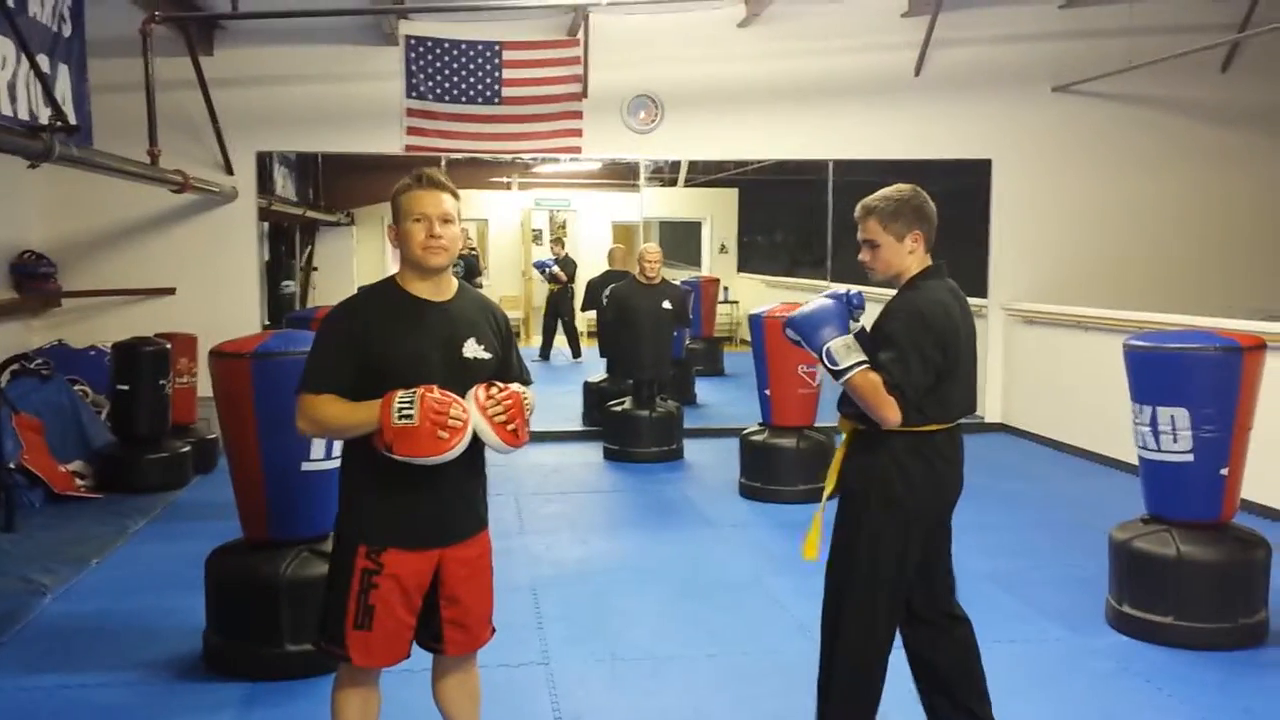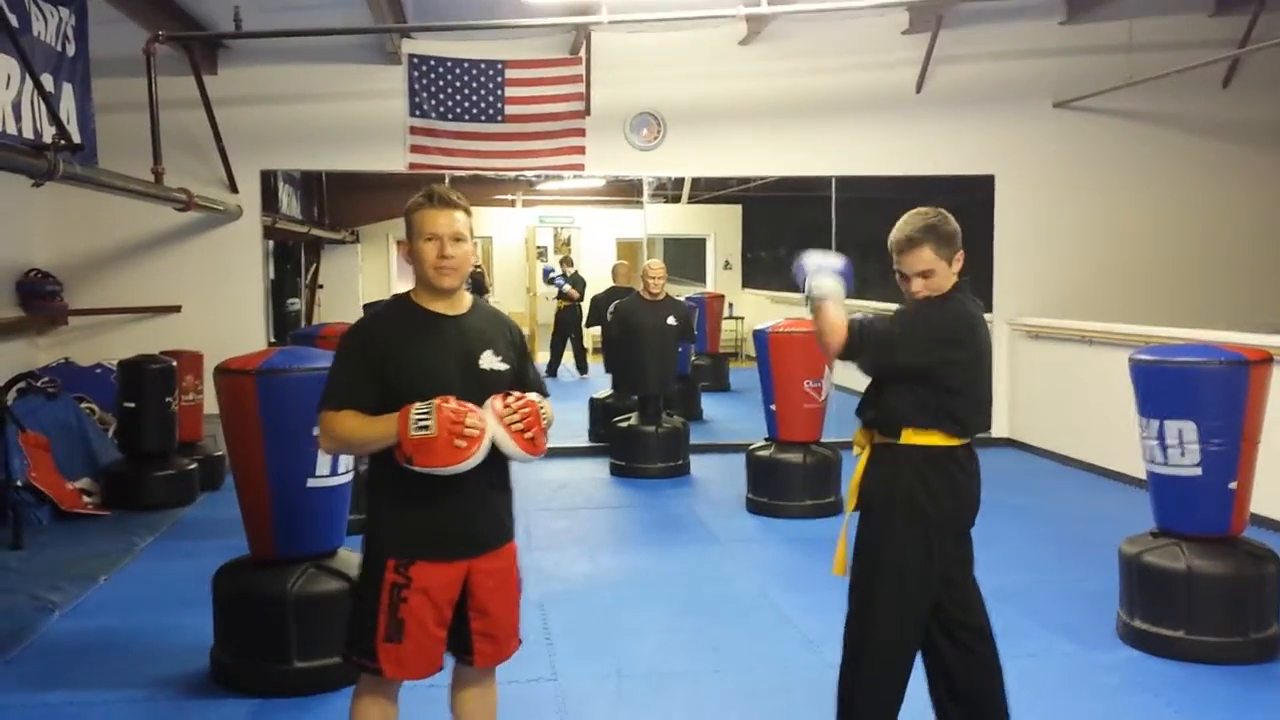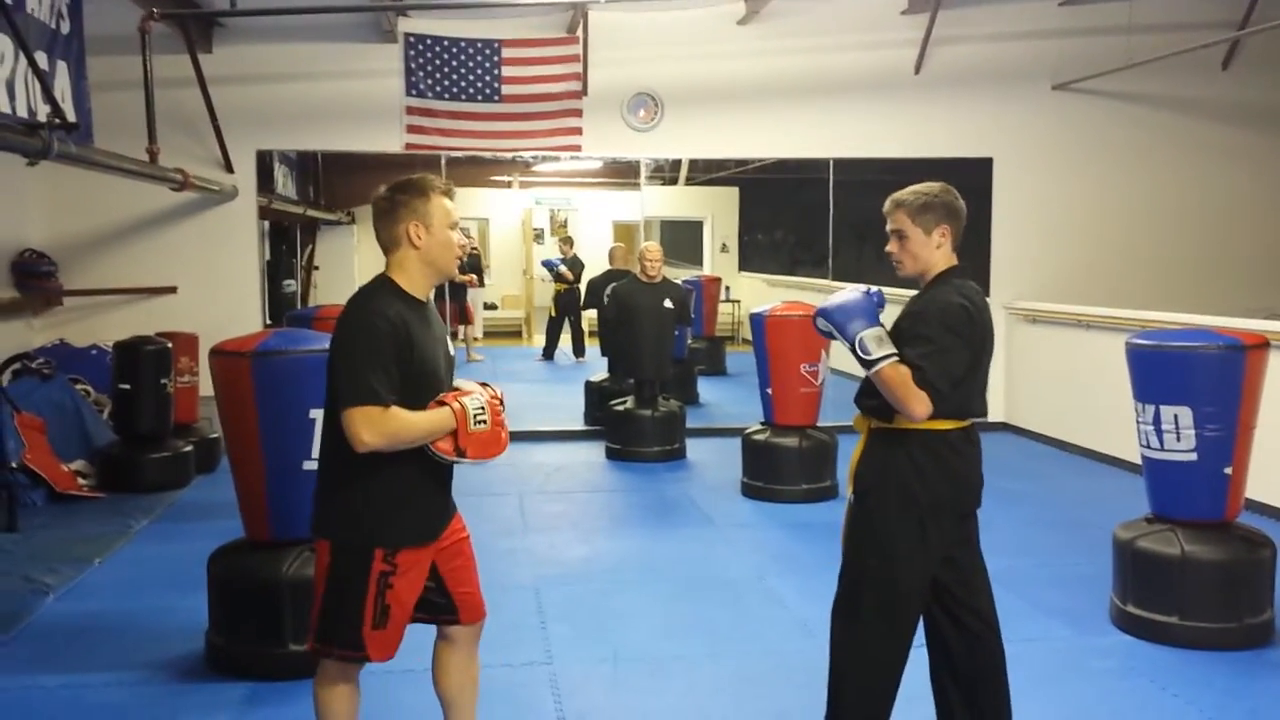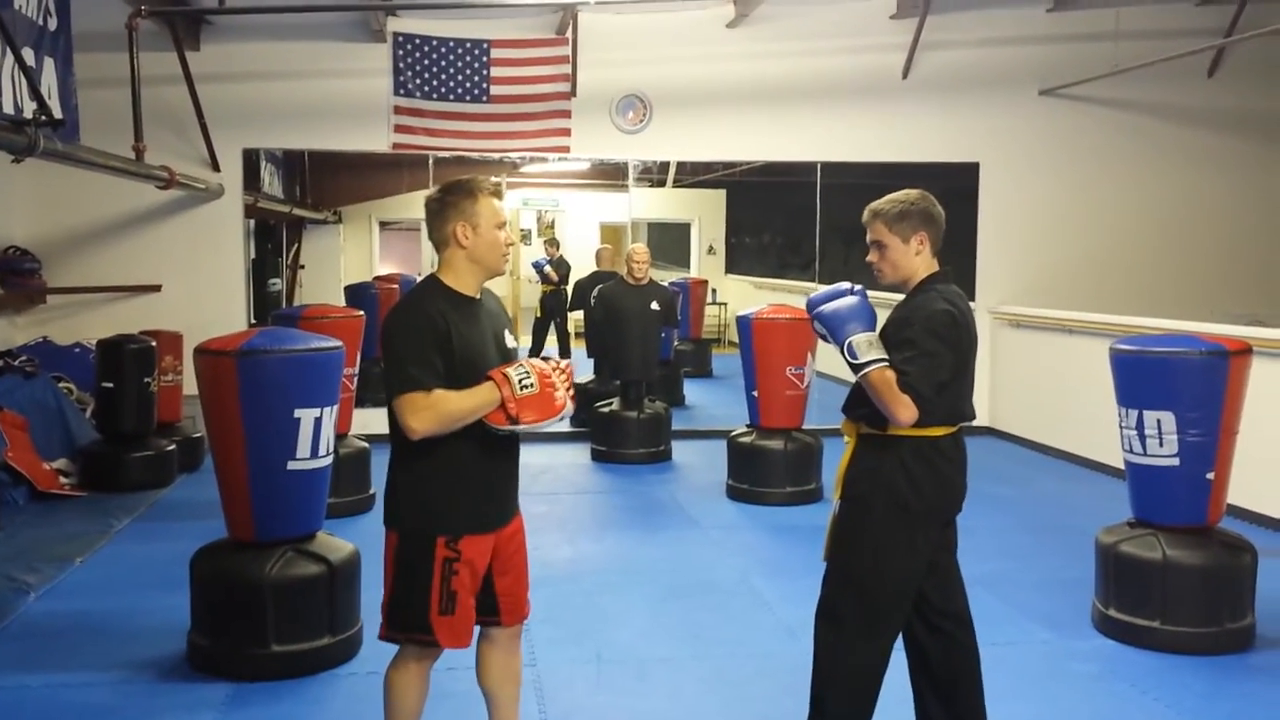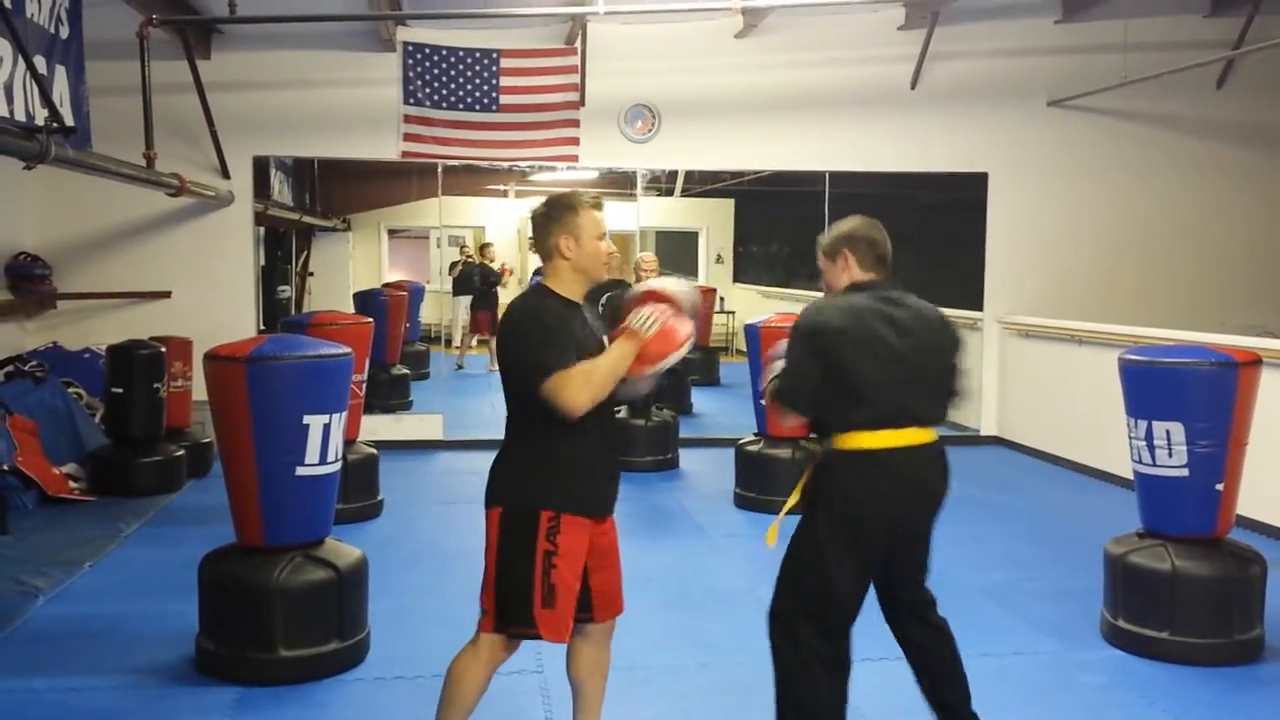
dt=1s
person 1, frame 1
left shoulder: (486, 315)
right shoulder: (357, 316)
left elbow: (519, 395)
right elbow: (310, 415)
left wrist: (516, 406)
right wrist: (387, 411)
left hip: (464, 522)
right hip: (381, 528)
left knee: (460, 650)
right knee: (362, 661)
person 1, frame 2
left shoulder: (501, 329)
right shoulder: (375, 333)
left elbow: (538, 408)
right elbow: (332, 431)
left wrist: (535, 417)
right wrist: (405, 423)
left hip: (491, 535)
right hip: (407, 543)
left knee: (480, 663)
right knee: (383, 673)
person 1, frame 3
left shoulder: (422, 308)
right shoulder: (372, 317)
right elbow: (369, 430)
left wrist: (472, 402)
right wrist: (458, 415)
left hip: (434, 515)
right hip: (369, 526)
left knee: (464, 625)
right knee: (346, 656)
person 1, frame 4
left shoulder: (491, 306)
right shoulder: (418, 315)
right elbow: (419, 417)
left wrist: (544, 387)
right wrist: (504, 386)
left hip: (498, 509)
right hip: (436, 519)
left knee: (505, 628)
right knee: (421, 645)
person 1, frame 5
left shoulder: (577, 313)
right shoulder: (533, 318)
left elbow: (605, 385)
right elbow: (575, 396)
left wrist: (633, 347)
right wrist: (633, 339)
left hip: (586, 499)
right hip: (536, 502)
left knee: (597, 621)
right knee: (501, 635)
person 2, frame 1
left shoulder: (916, 310)
right shoulder: (942, 297)
left elbow: (888, 409)
left wrist: (834, 344)
right wrist: (851, 331)
left hip: (895, 474)
right hip: (926, 467)
left knee: (859, 613)
right knee: (931, 605)
person 2, frame 2
left shoulder: (943, 320)
right shoulder: (951, 316)
left elbow: (837, 341)
right elbow: (903, 382)
left wrist: (822, 278)
right wrist: (871, 343)
left hip: (916, 483)
right hip: (935, 478)
left knee: (881, 624)
right knee: (953, 617)
person 2, frame 3
left shoulder: (945, 308)
right shoulder: (957, 297)
left elbow: (916, 402)
left wrist: (865, 336)
right wrist: (864, 326)
left hip: (914, 470)
right hip: (942, 466)
left knee: (872, 612)
right knee: (958, 604)
person 2, frame 4
left shoulder: (932, 313)
right shoulder: (939, 302)
left elbow: (902, 407)
right elbow: (905, 385)
left wrist: (857, 339)
right wrist: (853, 328)
left hip: (899, 478)
right hip: (925, 474)
left knee: (854, 616)
right knee: (936, 609)
person 2, frame 5
left shoulder: (822, 322)
right shoulder: (930, 320)
left elbow: (787, 406)
right elbow: (943, 399)
left wrist: (779, 372)
left hip: (858, 482)
right hip: (919, 475)
left knee: (802, 621)
right knee: (909, 601)
